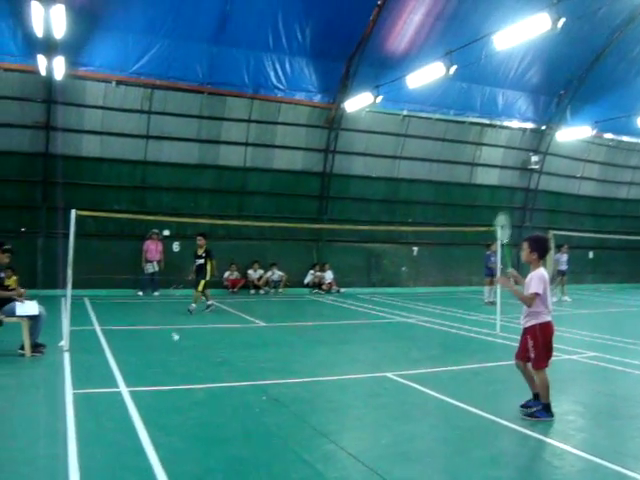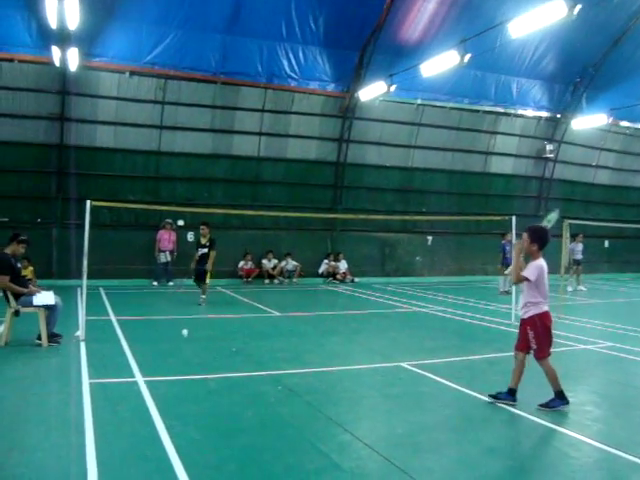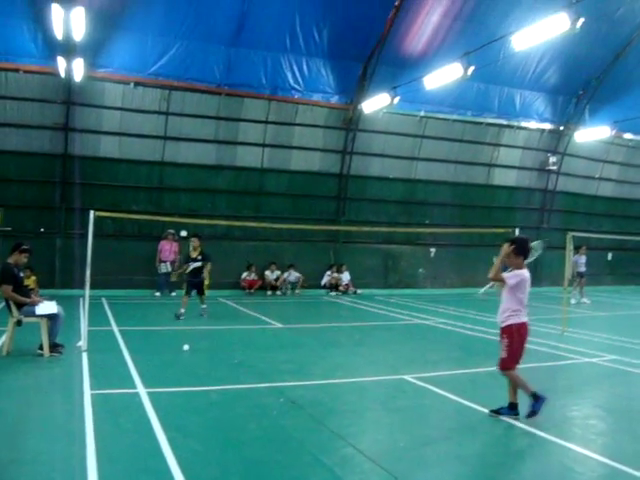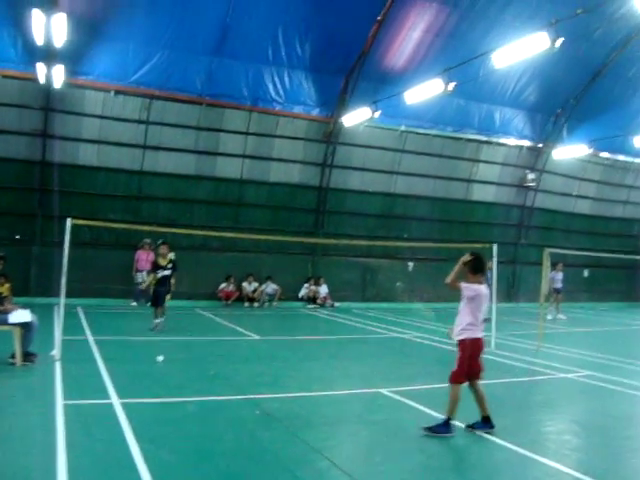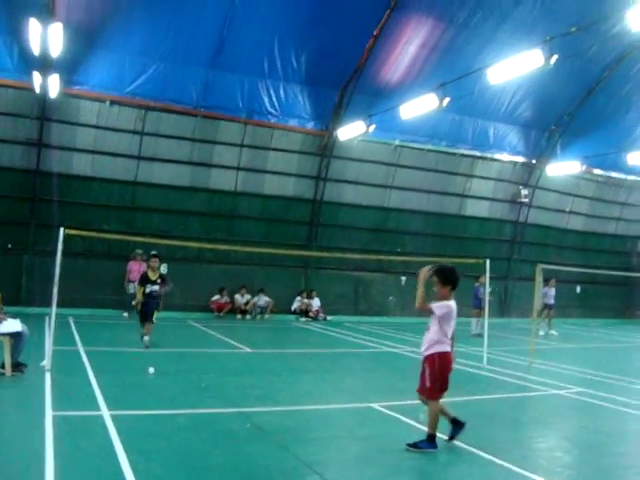
dt=0.3s
person 1, frame 1
left shoulder: (539, 275)
right shoulder: (535, 274)
left elbow: (529, 301)
left wrist: (509, 286)
right wrist: (517, 278)
left hip: (538, 326)
right hip: (531, 326)
left knee: (538, 368)
right knee: (521, 362)
left ankle: (546, 410)
right ankle: (537, 397)
person 1, frame 2
left shoulder: (537, 265)
right shoulder: (534, 264)
left elbow: (515, 279)
right elbow: (523, 277)
left wrist: (516, 256)
right wrist: (519, 260)
left hip: (537, 317)
right hip: (529, 316)
left knee: (542, 359)
right knee: (519, 354)
left ankle: (560, 397)
right ankle: (511, 393)
person 1, frame 3
left shoulder: (520, 275)
right shoulder: (517, 275)
left elbow: (493, 276)
left wrist: (502, 255)
left hip: (515, 326)
right hip: (511, 325)
left knee: (507, 369)
right knee: (510, 368)
left ankle: (535, 397)
right ankle: (512, 406)
person 1, frame 4
left shoulder: (477, 290)
right shoulder: (480, 290)
left elbow: (449, 281)
left wrist: (460, 263)
left hip: (469, 341)
right hip: (471, 340)
left knee: (455, 382)
right knee: (473, 382)
left ankle: (446, 424)
right ankle: (486, 420)
person 1, frame 5
left shoulder: (445, 306)
right shoulder: (447, 305)
left elbow: (420, 306)
left wrist: (421, 280)
right wrist: (448, 351)
left hip: (437, 356)
right hip: (434, 355)
left knee: (432, 398)
right knee: (425, 396)
left ankle: (430, 440)
right ankle: (454, 422)
